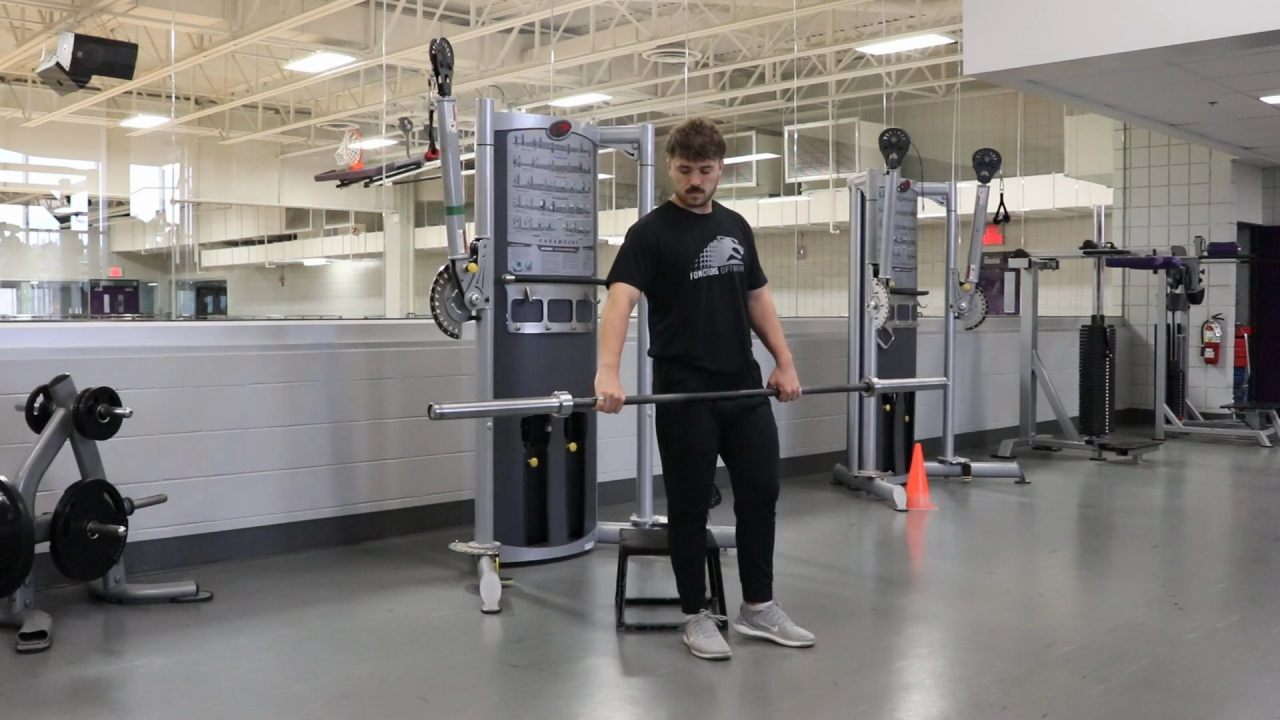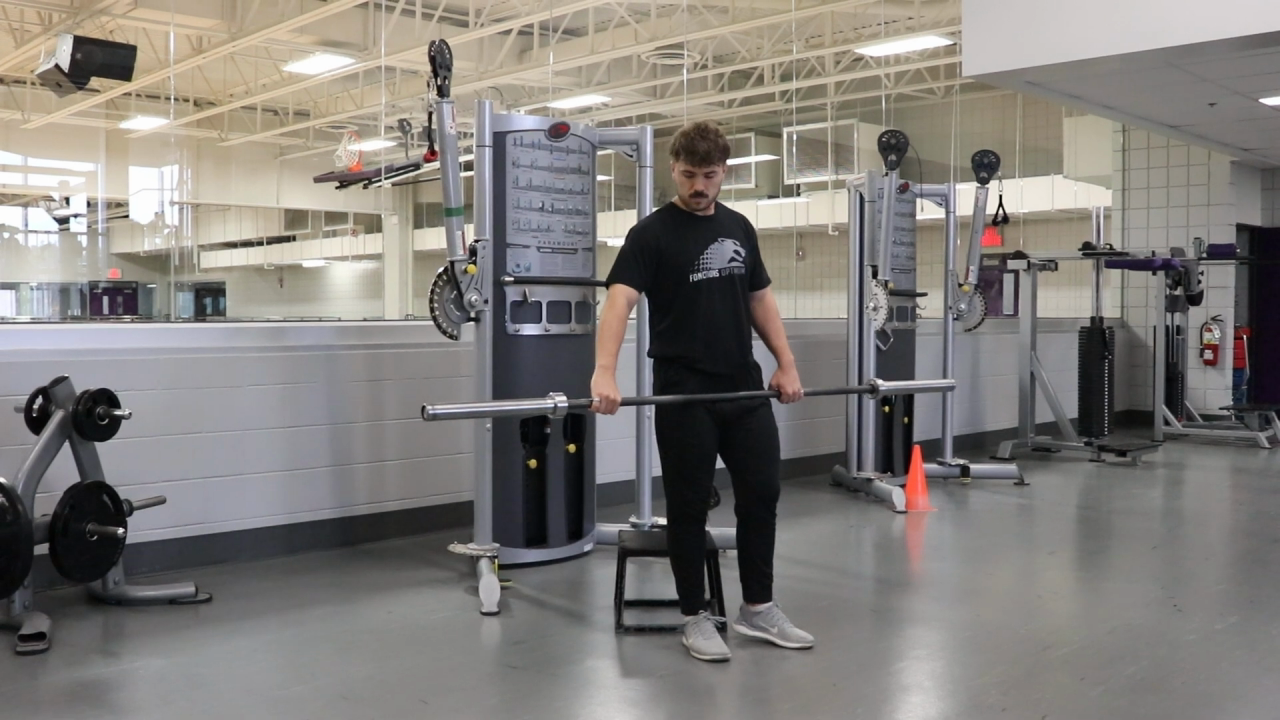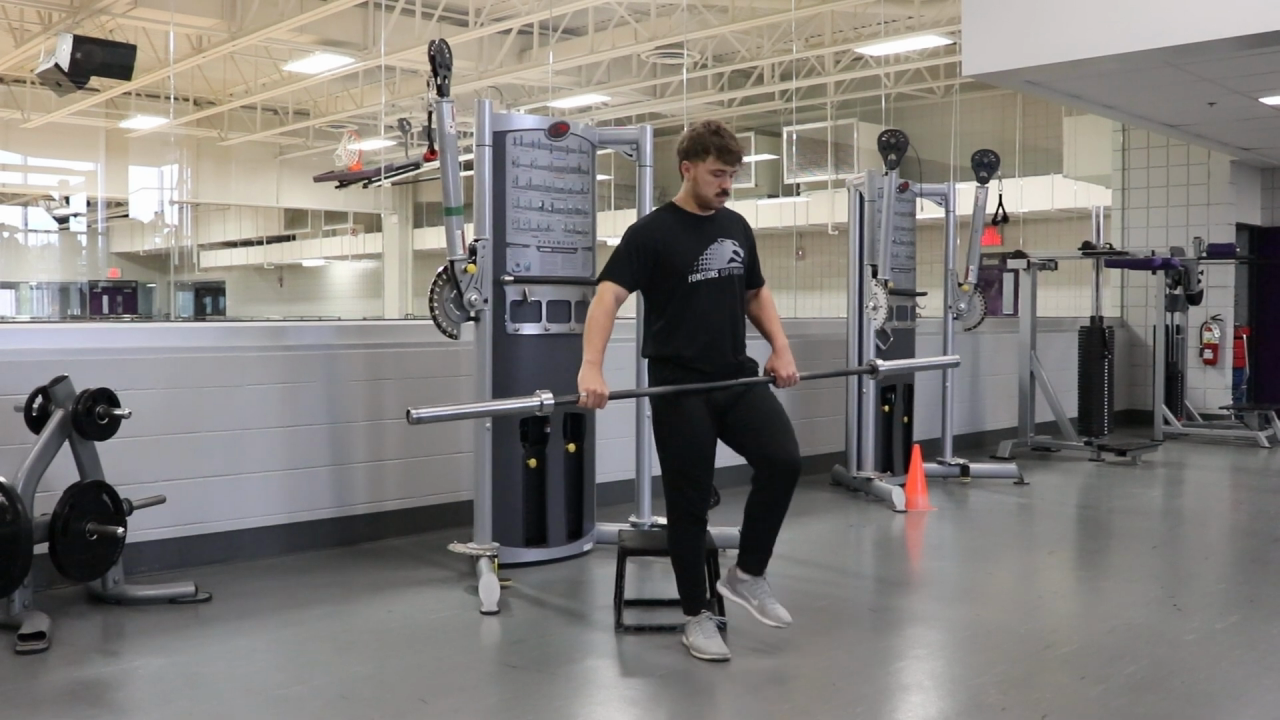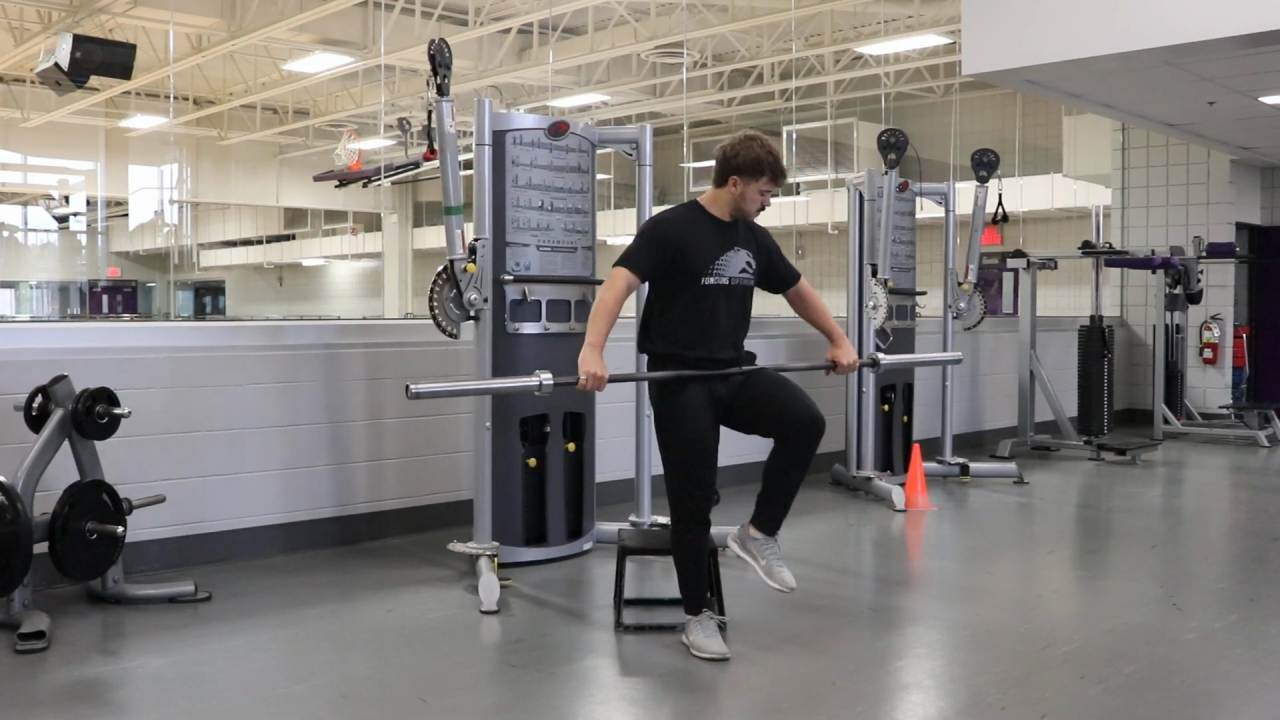
dt=0.7s
person 1, frame 1
left shoulder: (735, 226)
right shoulder: (652, 232)
left elbow: (758, 297)
right elbow: (620, 299)
left wrist: (785, 362)
right wrist: (608, 371)
left hip: (745, 386)
right hip: (685, 392)
left knee: (760, 493)
right knee: (690, 505)
left ankle: (758, 607)
right ankle: (696, 616)
person 1, frame 2
left shoulder: (739, 227)
right shoulder: (653, 233)
left elbow: (760, 298)
right elbow: (620, 299)
left wrist: (786, 363)
right wrist: (605, 372)
left hip: (744, 387)
right hip: (684, 393)
left knee: (761, 494)
right knee: (689, 506)
left ankle: (758, 608)
right ankle: (695, 617)
person 1, frame 3
left shoulder: (737, 228)
right shoulder: (652, 233)
left elbow: (756, 294)
right elbow: (608, 296)
left wrist: (781, 348)
right wrist: (592, 366)
left hip: (738, 379)
right hip: (680, 387)
left knee: (783, 462)
right knee: (689, 503)
left ankle: (748, 575)
right ankle: (697, 616)
person 1, frame 4
left shoulder: (755, 238)
right shoulder: (671, 229)
left elbow: (797, 290)
right elbow: (619, 282)
left wrist: (838, 340)
right wrist: (593, 349)
left hip: (737, 372)
right hip: (680, 380)
left knee: (805, 422)
right knee: (692, 500)
left ankle: (759, 533)
right ankle: (698, 614)
